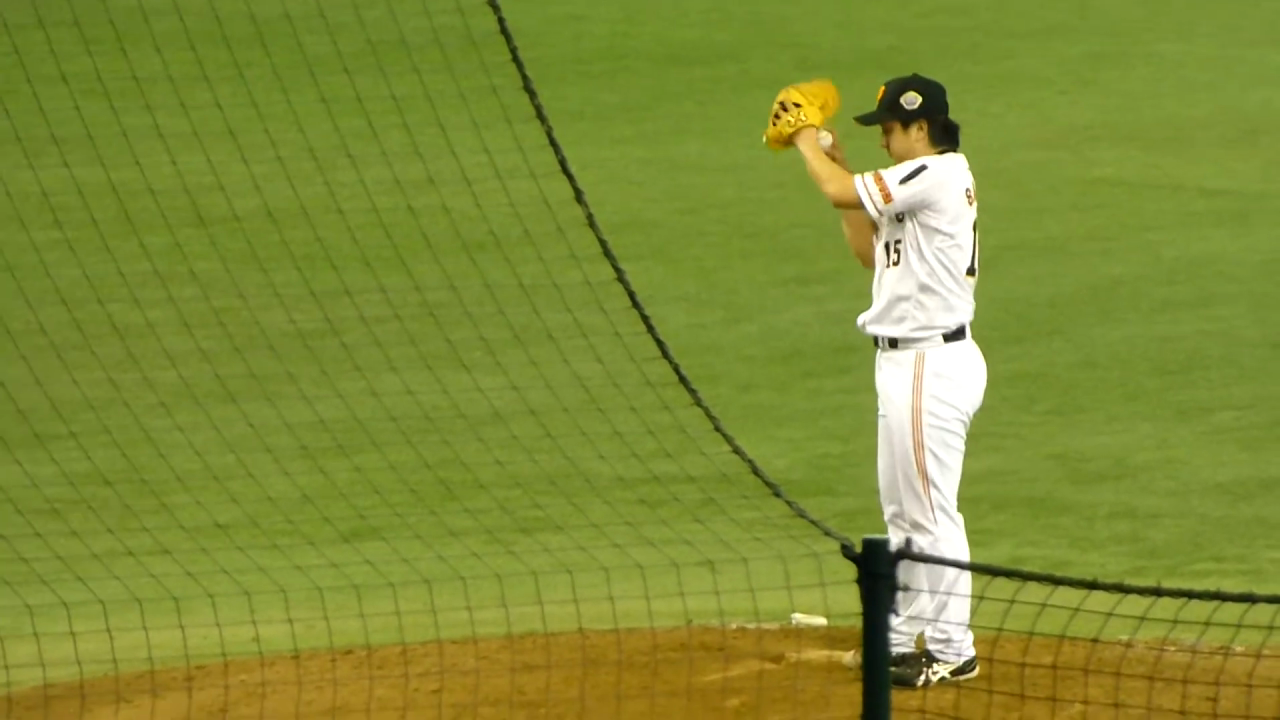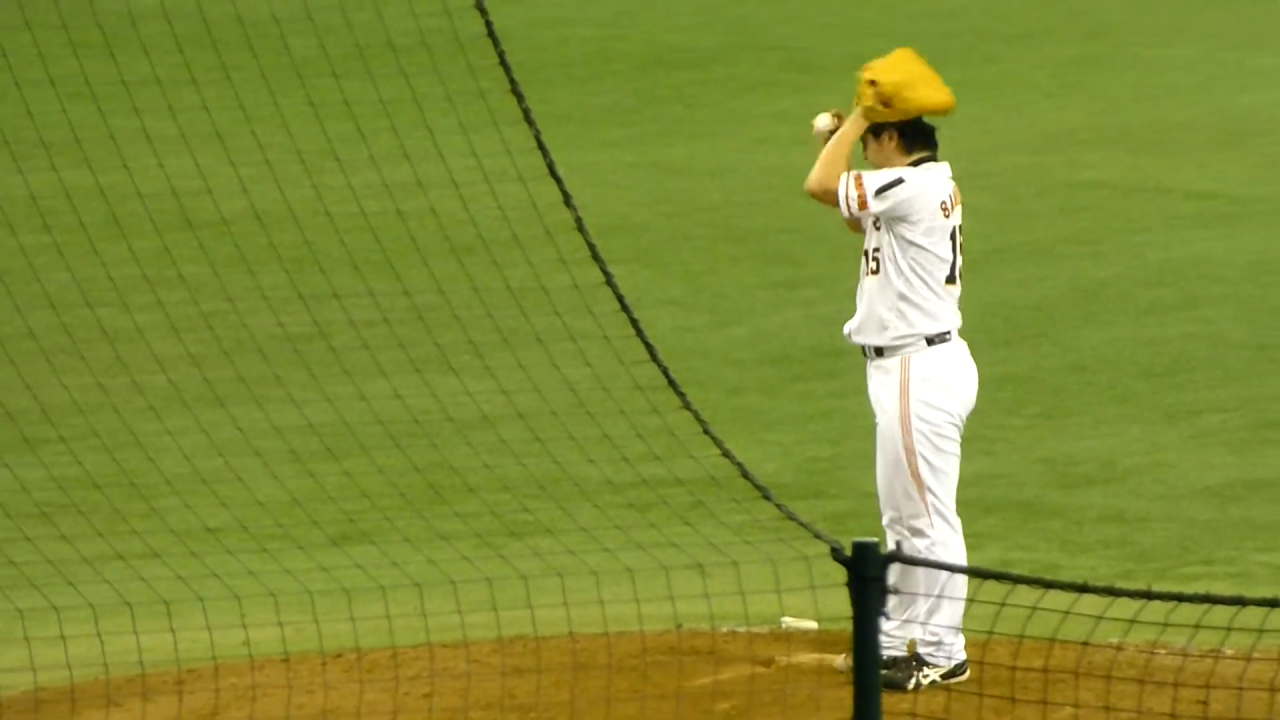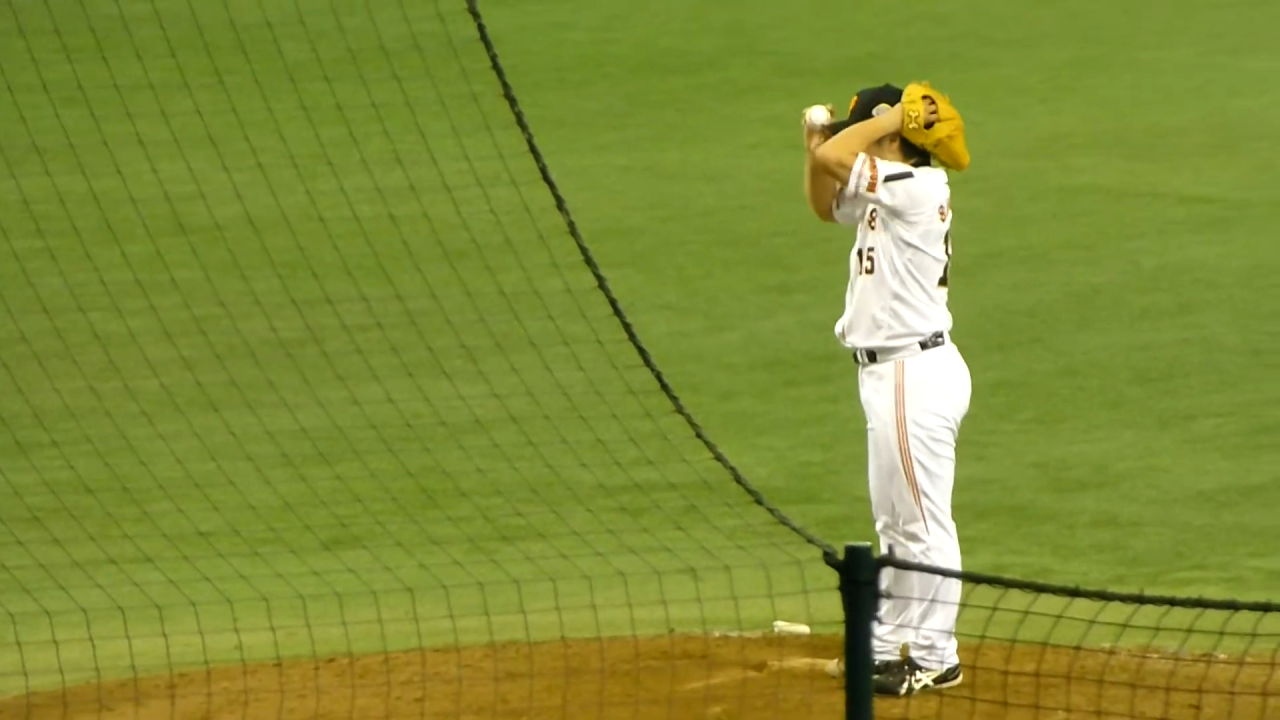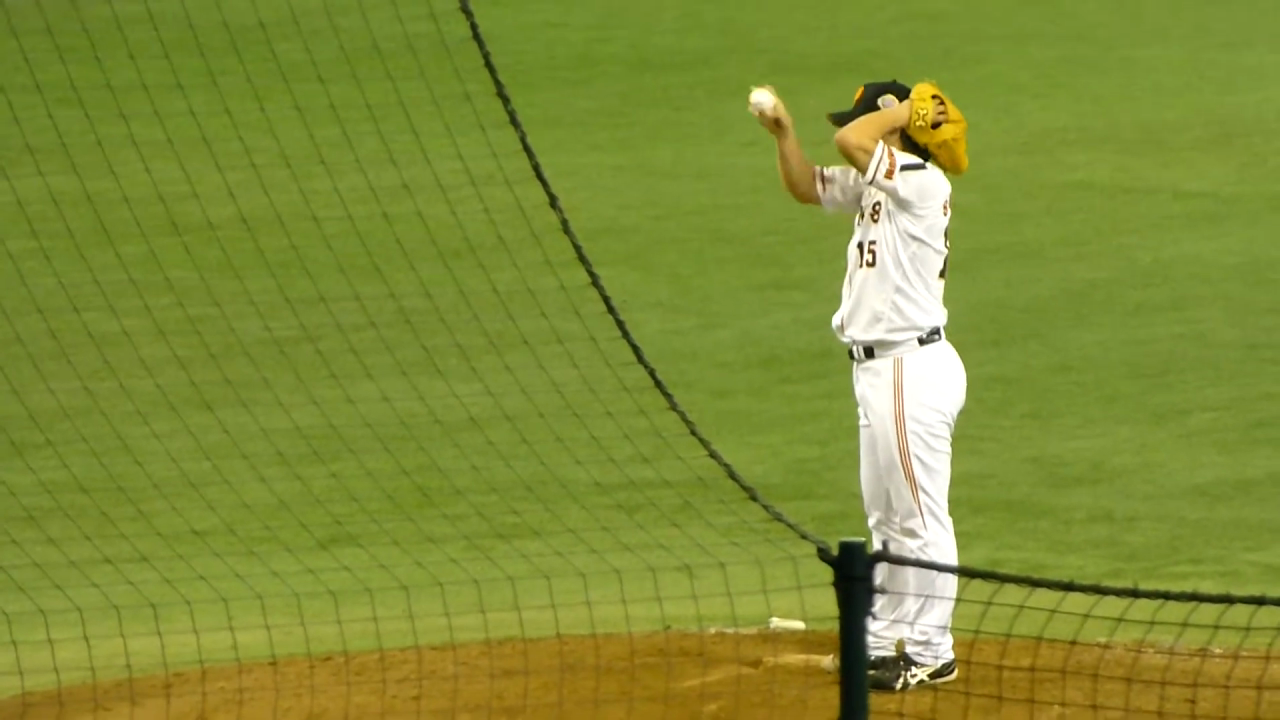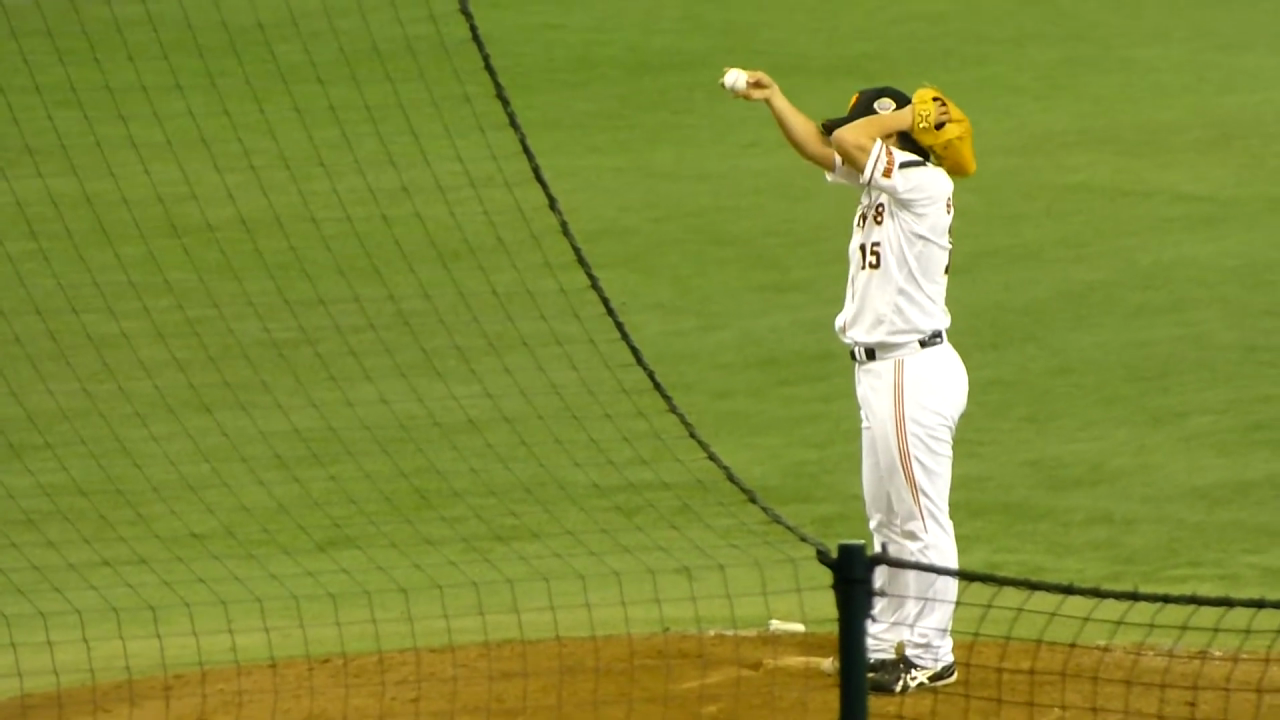
dt=0.3s
person 1, frame 1
left shoulder: (935, 174)
right shoulder: (925, 181)
left elbow: (840, 195)
right elbow: (865, 245)
left wrist: (804, 138)
right wrist: (834, 160)
left hip: (932, 365)
right hip: (908, 363)
left knee: (931, 512)
right knee: (903, 512)
left ankle: (952, 649)
right ankle: (904, 637)
person 1, frame 2
left shoulder: (912, 186)
right shoulder: (918, 185)
left elbow: (818, 185)
right elbow: (850, 202)
left wrist: (861, 116)
right wrist: (846, 135)
left hip: (921, 370)
right hip: (907, 369)
left knee: (928, 517)
right knee: (902, 518)
left ankle: (944, 652)
right ankle: (897, 641)
person 1, frame 3
left shoulder: (916, 186)
right shoulder: (884, 190)
left elbow: (836, 157)
right elbow: (825, 204)
left wrist: (896, 114)
right wrist: (815, 151)
left hip: (914, 375)
right hip: (887, 373)
left knee: (924, 522)
right knee: (894, 522)
left ankle: (936, 657)
right ankle: (889, 644)
person 1, frame 4
left shoulder: (923, 181)
right shoulder: (872, 182)
left elbow: (849, 139)
right elbow: (805, 187)
left wrist: (910, 110)
right wrist: (782, 132)
left hip: (911, 370)
right hip: (878, 369)
left knee: (919, 519)
right knee: (886, 518)
left ankle: (931, 653)
right ankle: (883, 640)
person 1, frame 5
left shoulder: (924, 181)
right shoulder: (879, 181)
left elbow: (847, 138)
right elbow: (819, 147)
left wrist: (910, 115)
right wrist: (772, 97)
left hip: (913, 373)
right hip: (879, 372)
left knee: (919, 521)
right knee: (888, 520)
left ankle: (931, 656)
right ankle: (883, 642)
